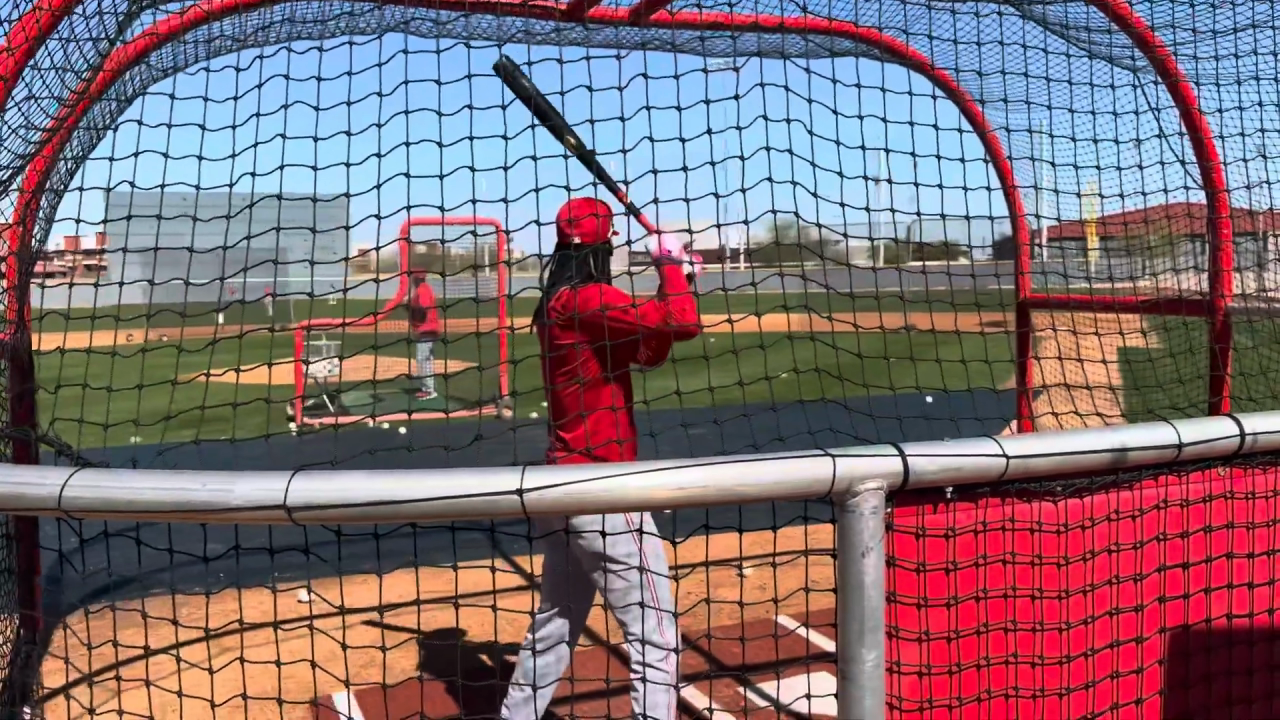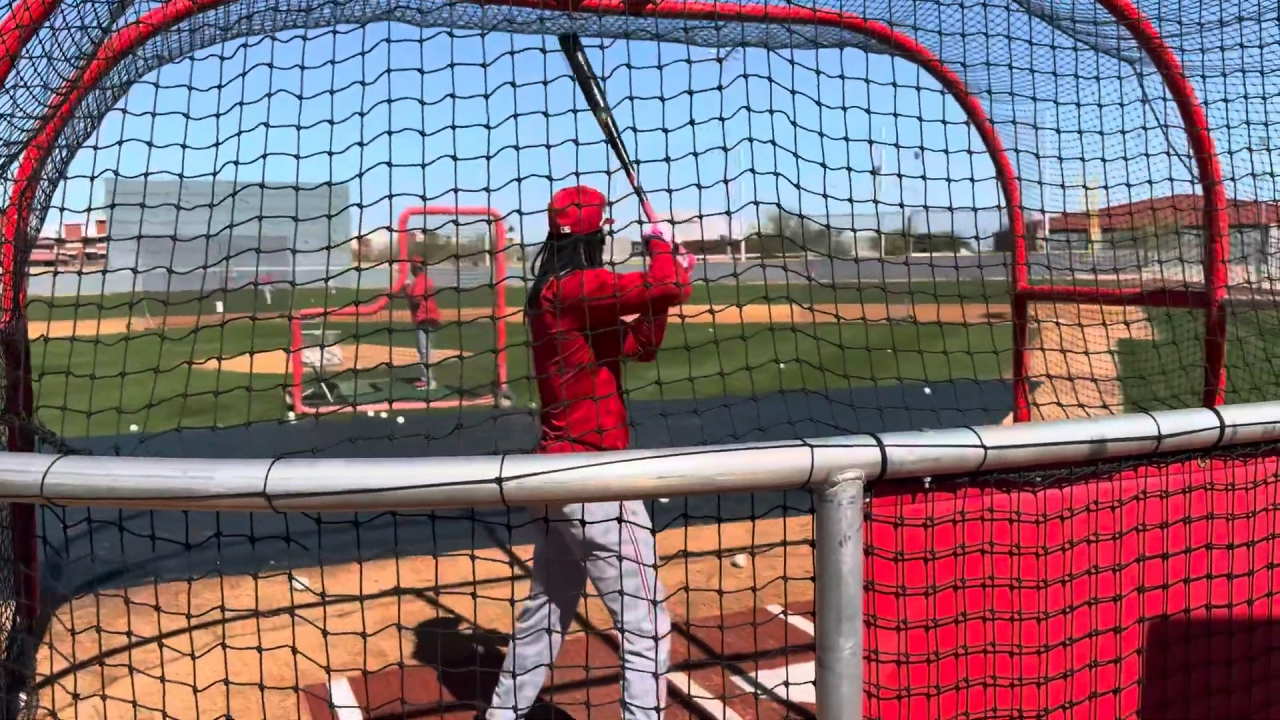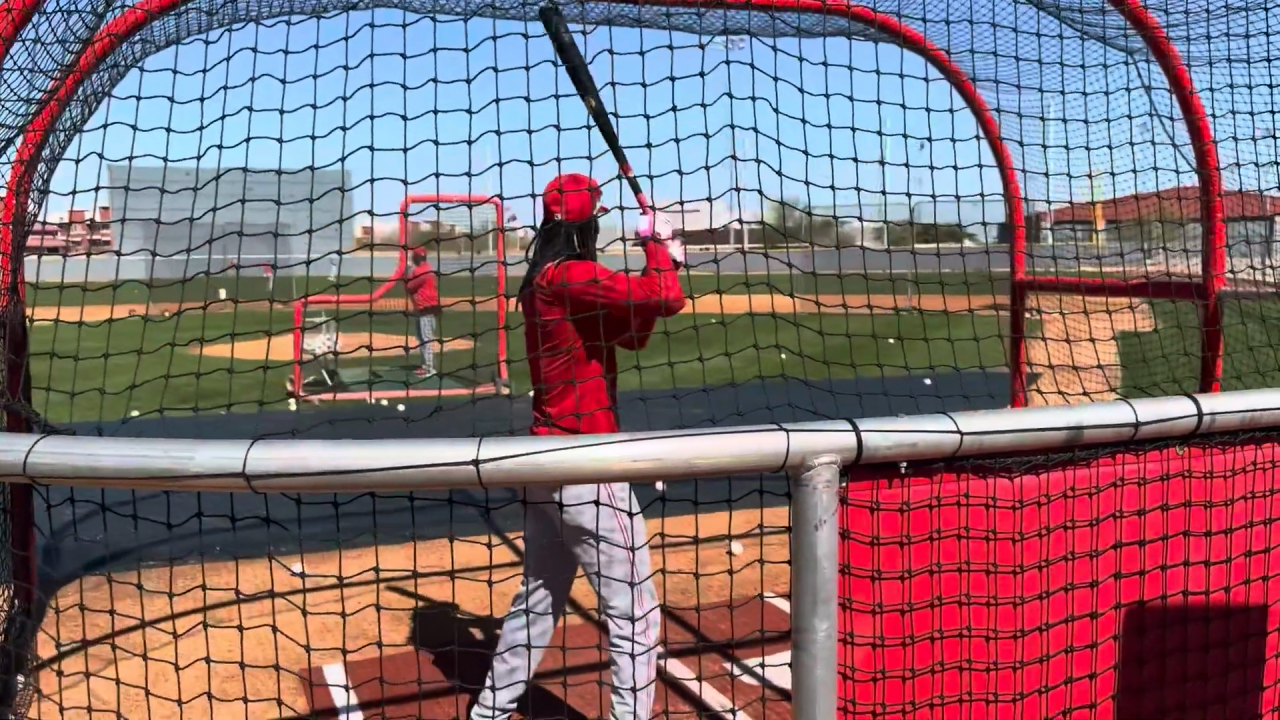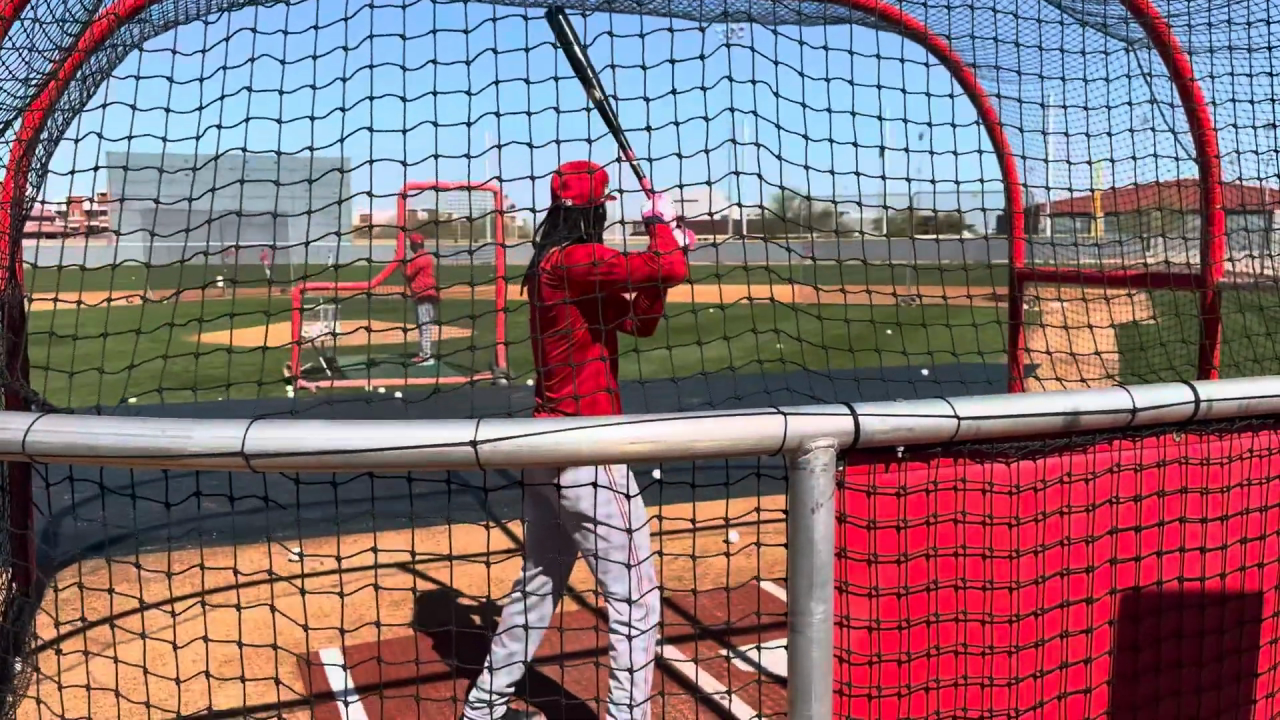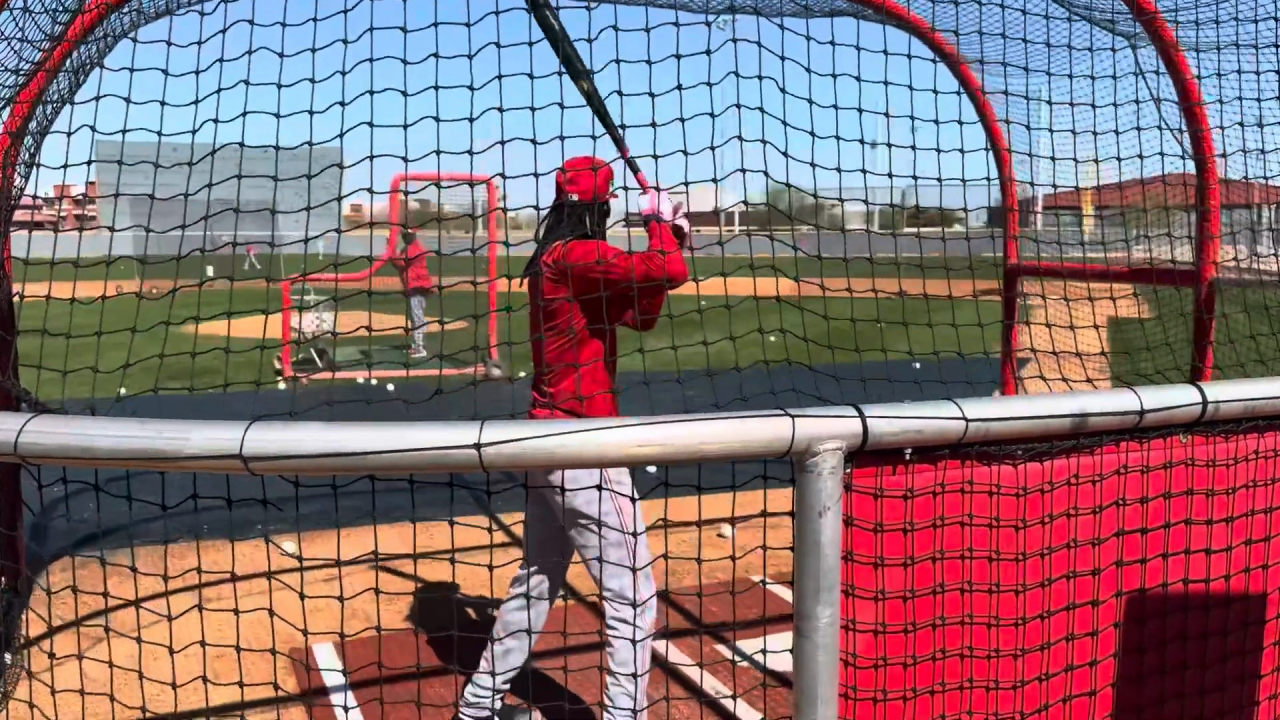
dt=0.4s
person 1, frame 1
left shoulder: (559, 303)
right shoulder: (587, 299)
left elbow: (650, 349)
right elbow: (685, 323)
left wrist: (674, 279)
right wrist: (668, 262)
left knee: (555, 626)
right knee: (658, 637)
person 1, frame 2
left shoulder: (551, 293)
right shoulder: (579, 286)
left elbow: (641, 345)
right elbow: (673, 289)
left wrist: (663, 272)
right wrist: (658, 244)
left knee: (545, 613)
right knee: (647, 628)
person 1, frame 3
left shoulder: (545, 280)
right shoulder: (572, 276)
left elbow: (633, 332)
right elbow: (669, 300)
left wrist: (658, 262)
right wrist: (656, 242)
left knee: (537, 599)
right knee: (636, 613)
person 1, frame 4
left shoulder: (554, 265)
right shoulder: (575, 260)
left elbow: (640, 320)
right elbow: (670, 270)
left wrist: (666, 245)
right wrist: (660, 223)
left knee: (537, 584)
right knee: (636, 598)
person 1, frame 5
left shoulder: (556, 260)
right shoulder: (576, 256)
left elbow: (643, 314)
right elbow: (672, 273)
left wrist: (668, 235)
right wrist: (657, 222)
left knee: (535, 582)
right knee: (632, 596)
